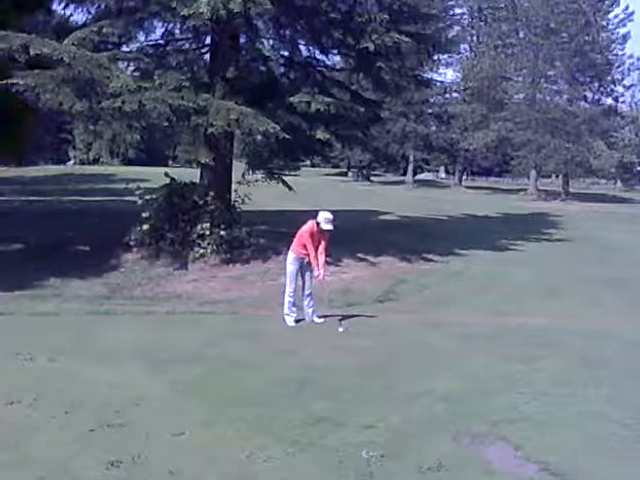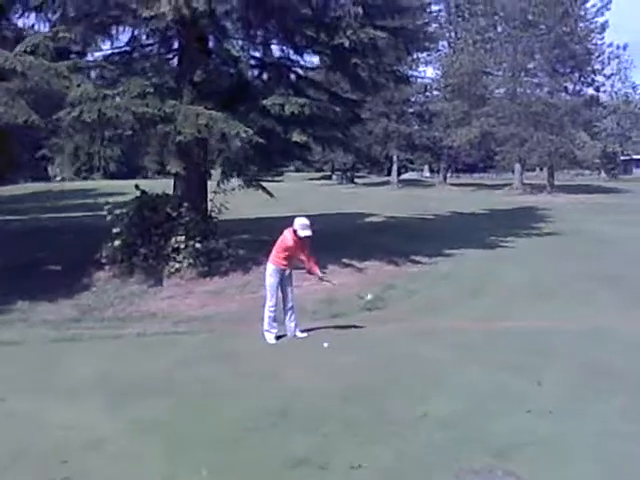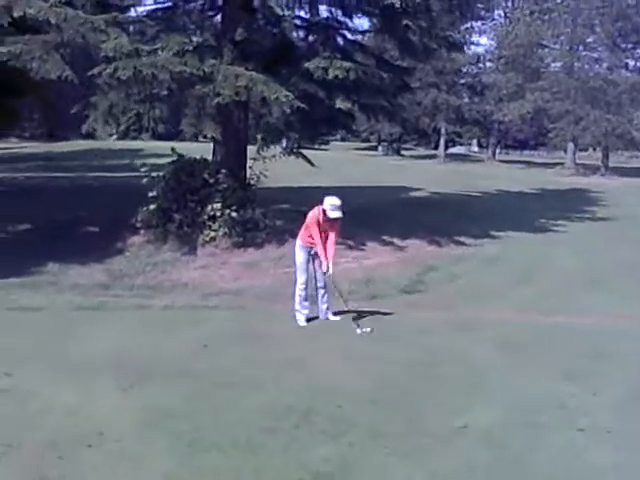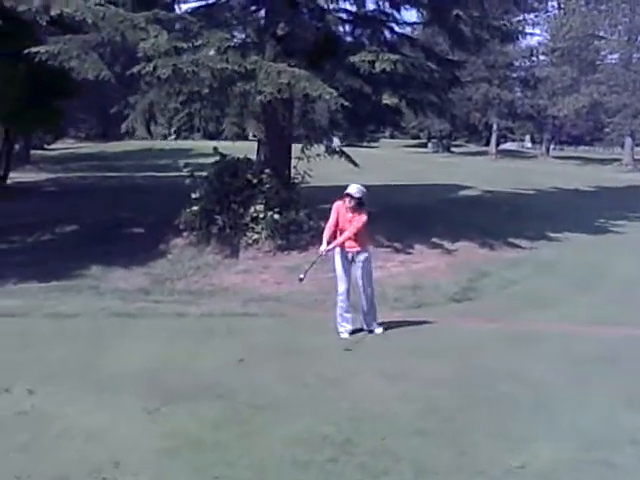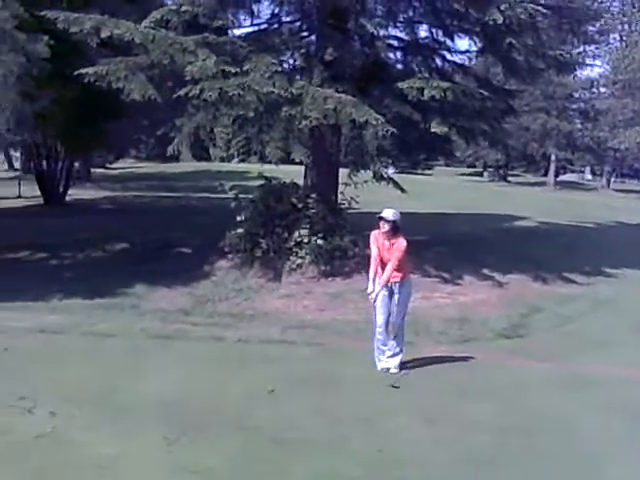
dt=0.5s
person 1, frame 1
left shoulder: (325, 232)
right shoulder: (307, 229)
left elbow: (321, 251)
right elbow: (311, 250)
left wrist: (321, 269)
right wrist: (315, 269)
left hip: (307, 259)
right hip: (295, 257)
left knee: (308, 288)
right knee: (291, 288)
left ankle: (310, 315)
right ankle: (289, 316)
person 1, frame 2
left shoulder: (302, 237)
right shoulder: (288, 241)
left elbow: (307, 255)
right elbow: (302, 258)
left wrist: (317, 271)
right wrist: (315, 272)
left hip: (287, 269)
right hip: (274, 268)
left knee: (289, 300)
right knee: (271, 302)
left ankle: (292, 329)
right ankle: (269, 332)
person 1, frame 3
left shoulder: (336, 220)
right shoulder: (313, 215)
left elbow: (331, 241)
right elbow: (318, 240)
left wrist: (330, 264)
right wrist: (323, 260)
left hip: (319, 248)
right hip: (303, 246)
left knee: (321, 281)
right knee: (302, 280)
left ankle: (325, 312)
right ankle: (301, 314)
person 1, frame 4
left shoulder: (363, 216)
right shoulder: (338, 206)
left elbow: (348, 234)
right elbow: (331, 225)
left wrist: (331, 247)
right wrist: (324, 243)
left hip: (361, 252)
right hip: (342, 251)
left knee: (366, 289)
right knee: (343, 290)
left ankle: (371, 323)
right ankle: (344, 326)
person 1, frame 5
left shoulder: (401, 243)
right shoulder: (375, 235)
left elbow: (391, 267)
right elbow: (375, 259)
left wrist: (378, 290)
right wrist: (371, 283)
left hip: (401, 283)
right hip: (382, 281)
left knee: (397, 322)
right knee: (381, 321)
